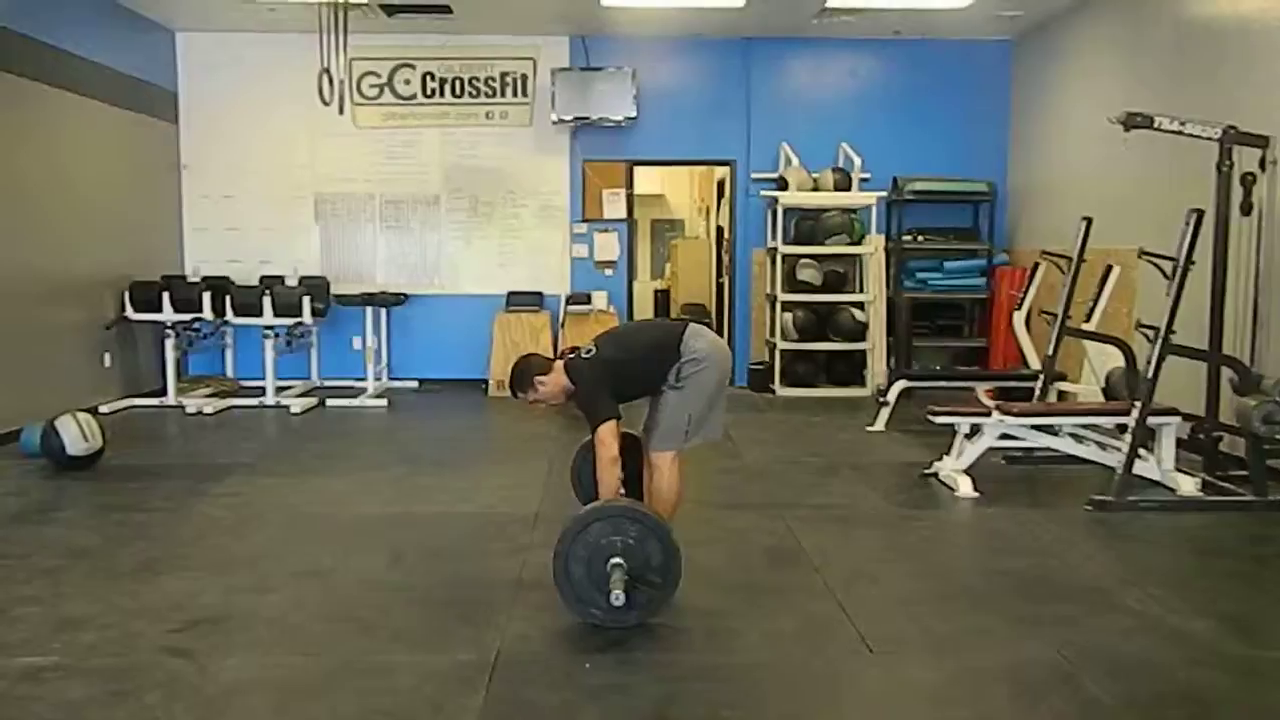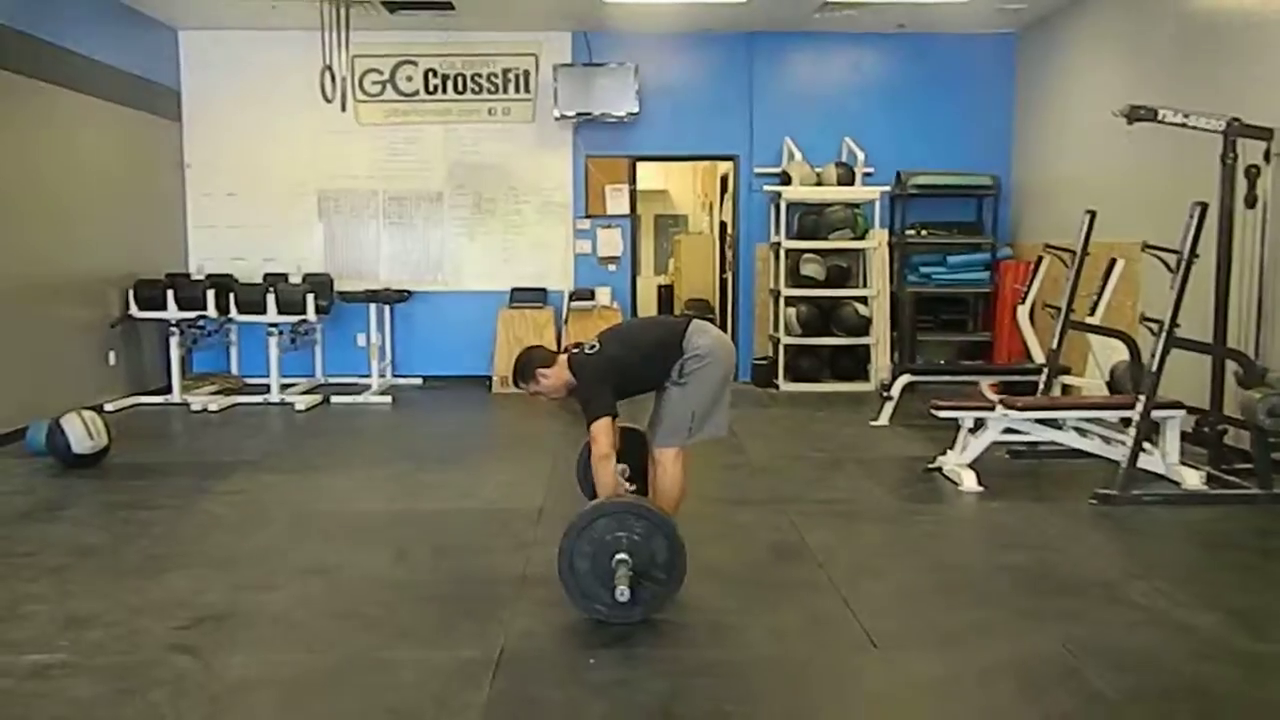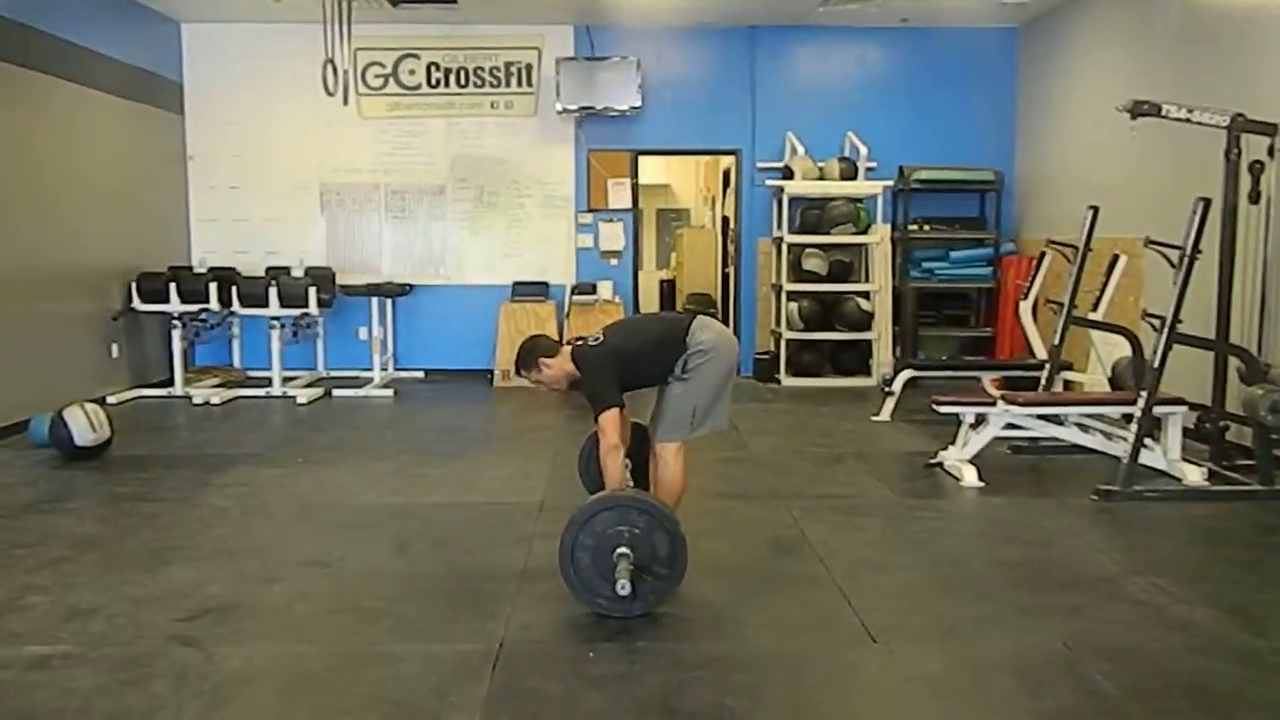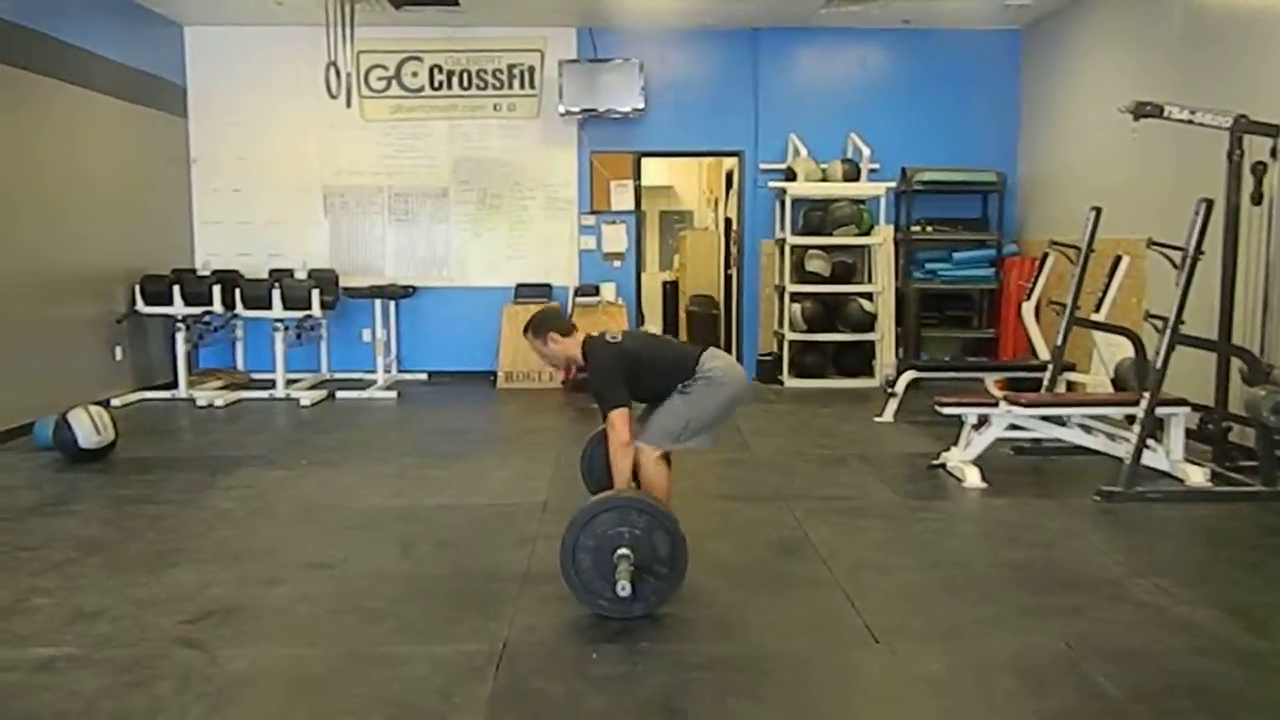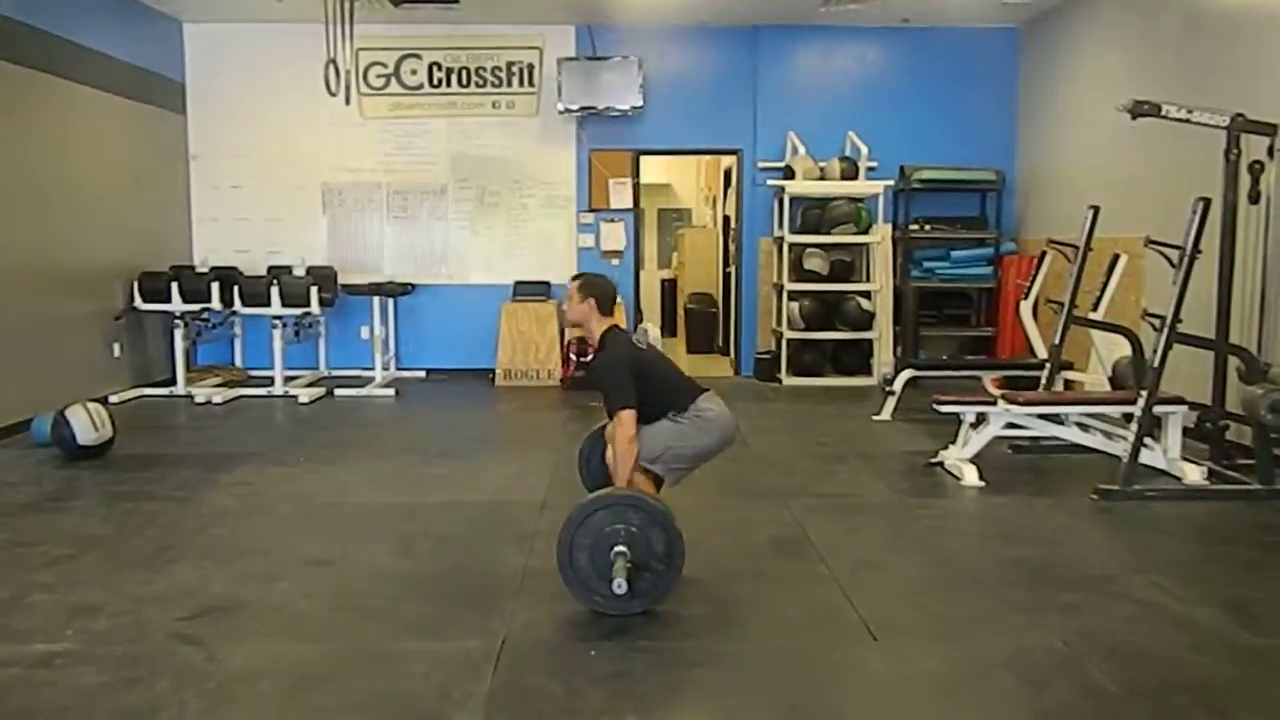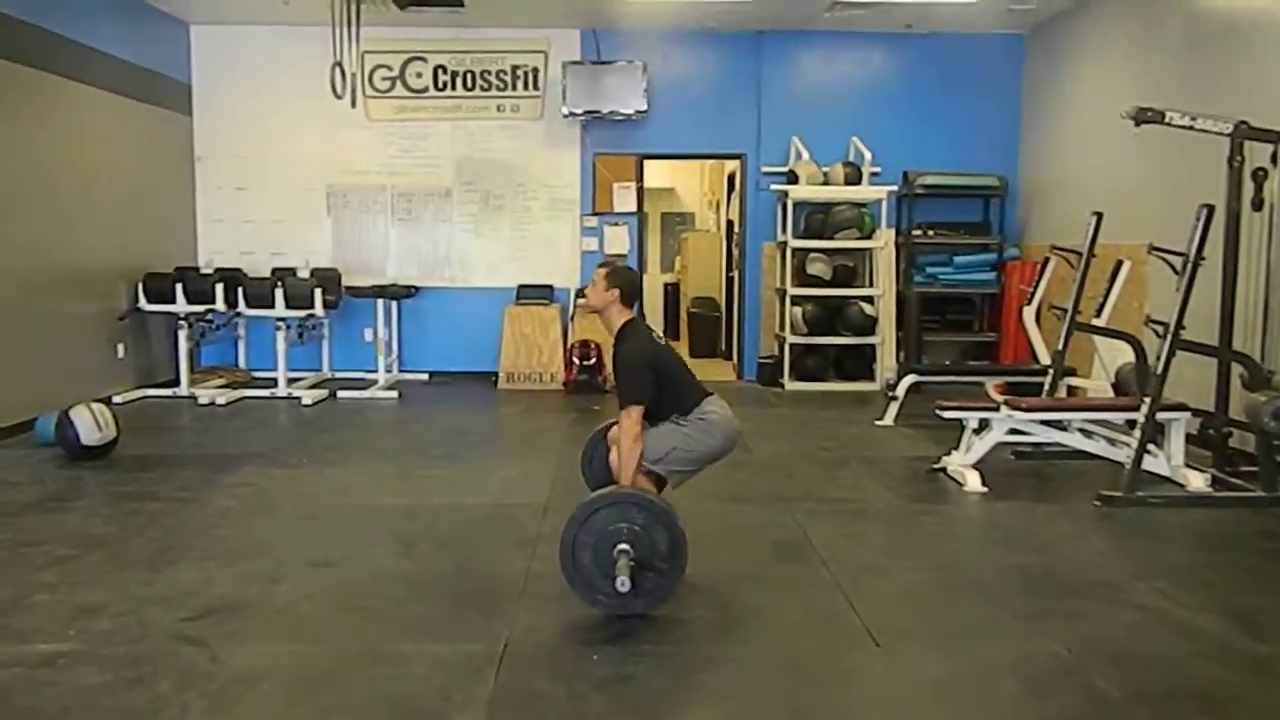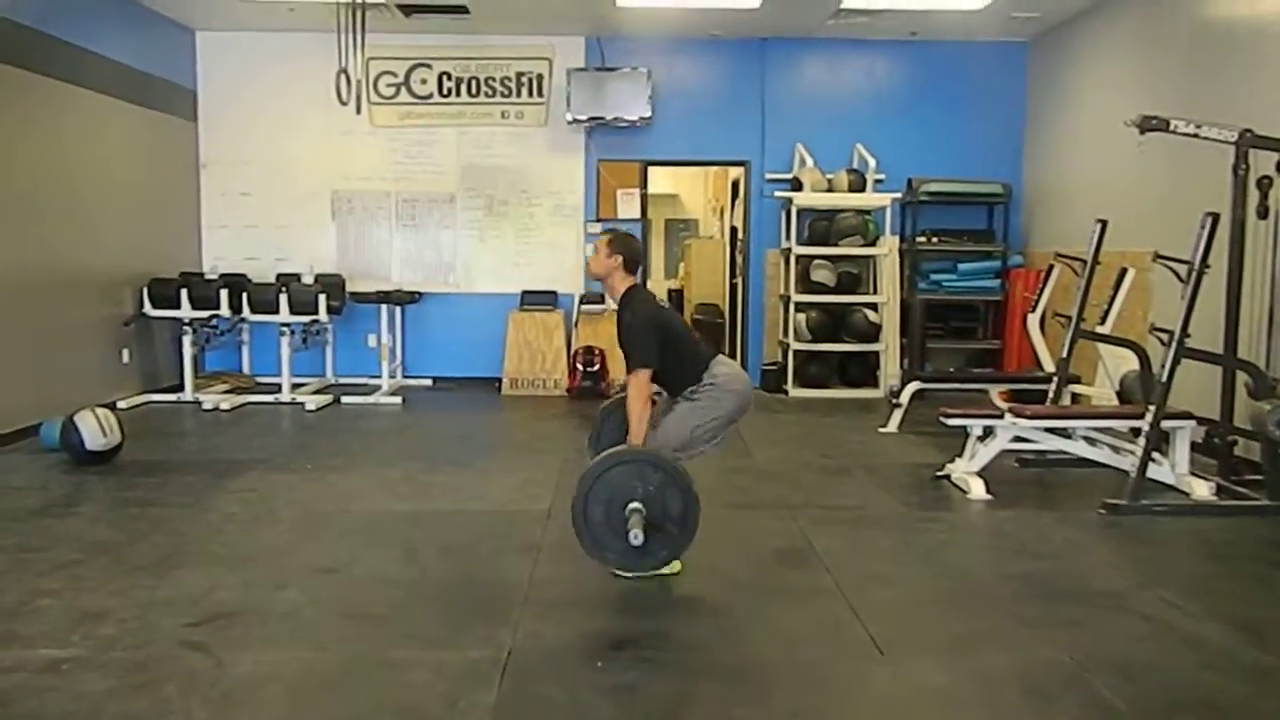
dt=0.3s
person 1, frame 1
left shoulder: (588, 382)
right shoulder: (581, 366)
left elbow: (609, 454)
right elbow: (609, 428)
right wrist: (612, 483)
left hip: (698, 356)
right hip: (697, 347)
left knee: (662, 453)
right knee: (653, 445)
person 1, frame 2
left shoulder: (589, 377)
right shoulder: (585, 362)
left elbow: (602, 451)
right elbow: (608, 422)
right wrist: (613, 478)
left hip: (702, 351)
right hip: (700, 343)
left knee: (667, 449)
right knee: (660, 443)
person 1, frame 3
left shoulder: (593, 369)
right shoulder: (590, 355)
left elbow: (610, 442)
right elbow: (618, 413)
right wrist: (619, 473)
left hip: (706, 347)
right hip: (706, 340)
left knee: (667, 444)
right knee: (661, 438)
person 1, frame 4
left shoulder: (601, 365)
right shoulder: (601, 348)
left elbow: (620, 437)
left hip: (716, 377)
right hip: (709, 371)
left knee: (646, 449)
right knee: (644, 437)
person 1, frame 5
left shoulder: (612, 358)
right shoulder: (618, 343)
left elbow: (626, 433)
left hip: (705, 421)
right hip: (703, 412)
left knee: (618, 456)
right knee: (613, 435)
person 1, frame 6
left shoulder: (632, 350)
right shoulder: (636, 337)
left elbow: (632, 427)
left hip: (708, 424)
right hip: (704, 416)
left knee: (620, 460)
right knee: (616, 438)
person 1, frame 7
left shoulder: (638, 314)
right shoulder: (638, 304)
left elbow: (639, 387)
right elbow: (641, 382)
right wrist: (637, 441)
left hip: (720, 385)
right hip: (707, 381)
left knee: (653, 453)
right knee: (649, 448)
